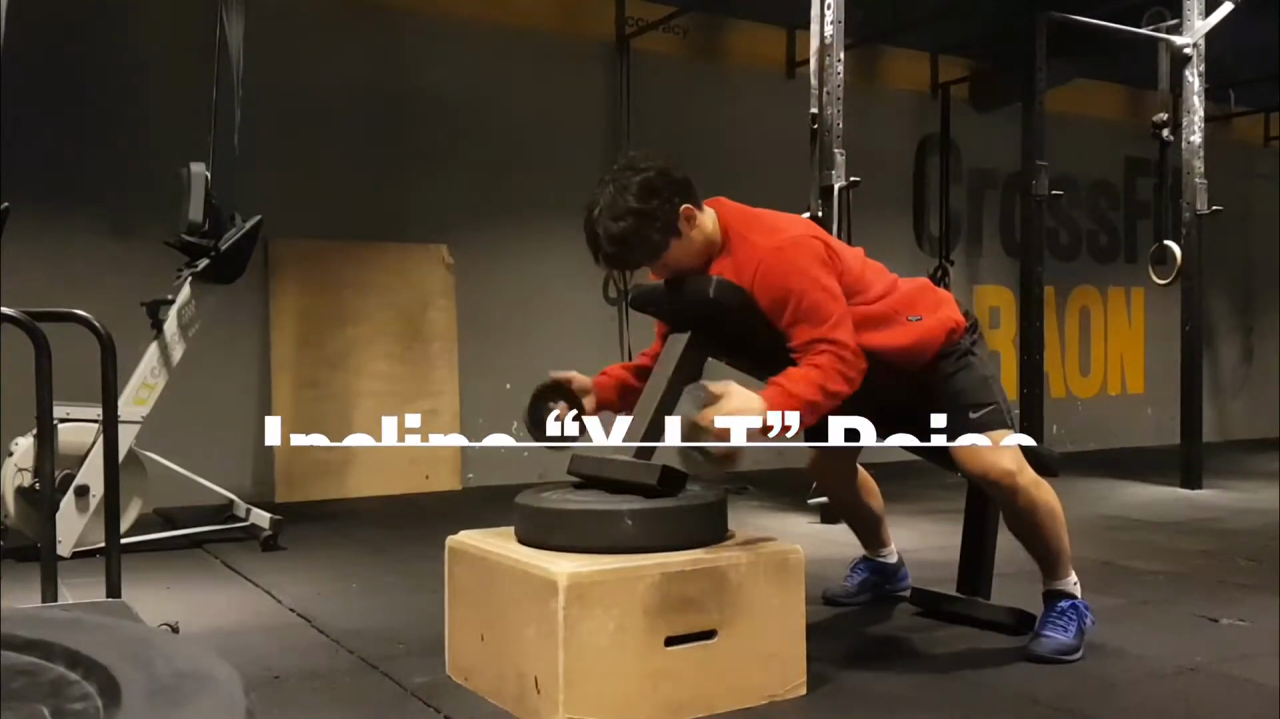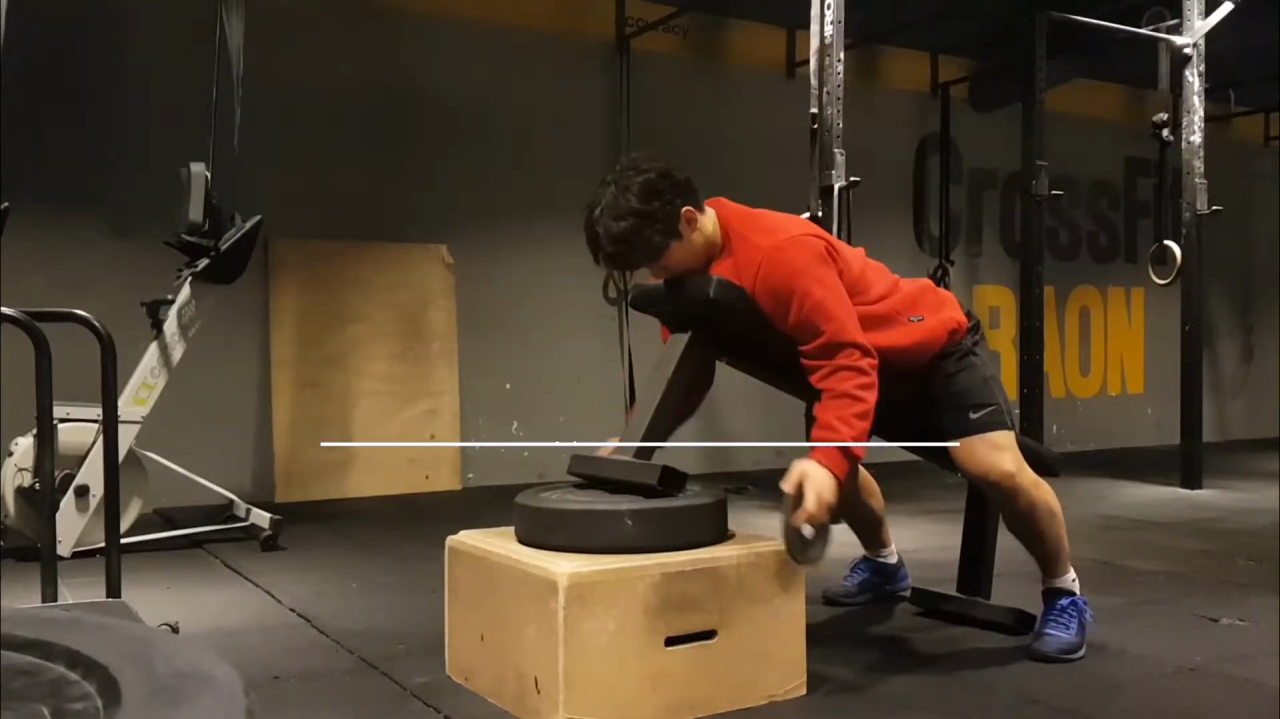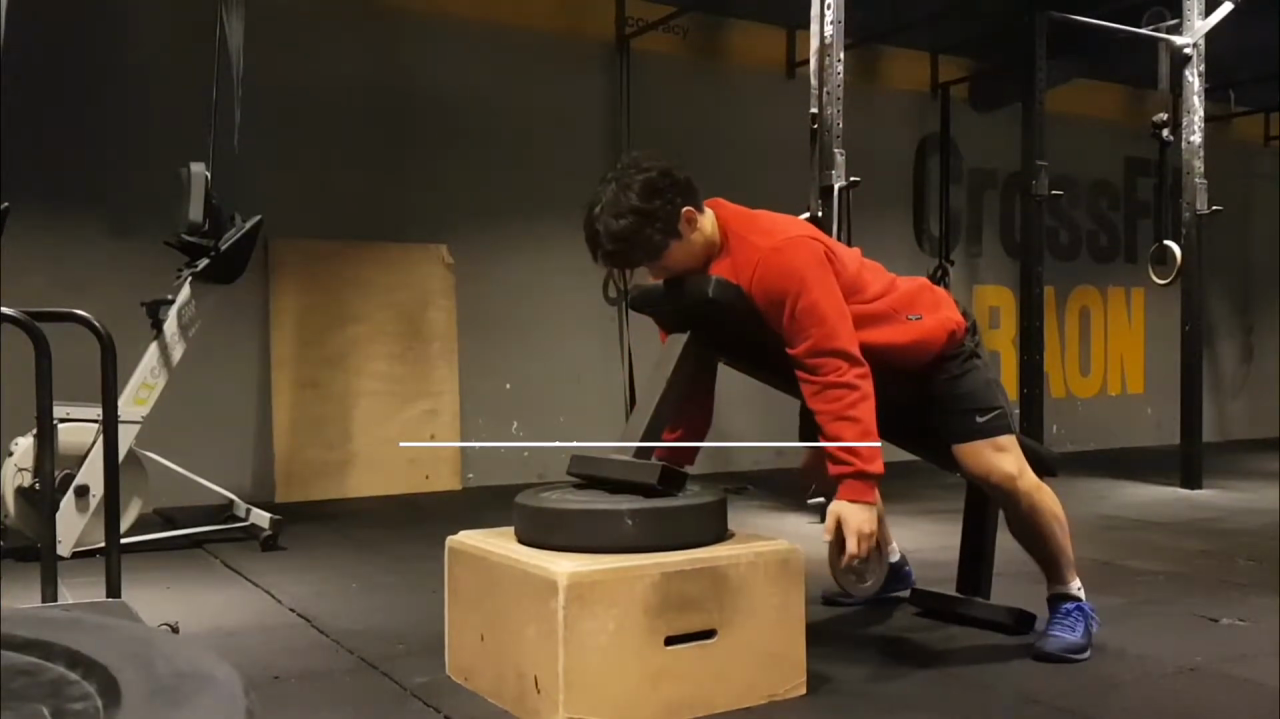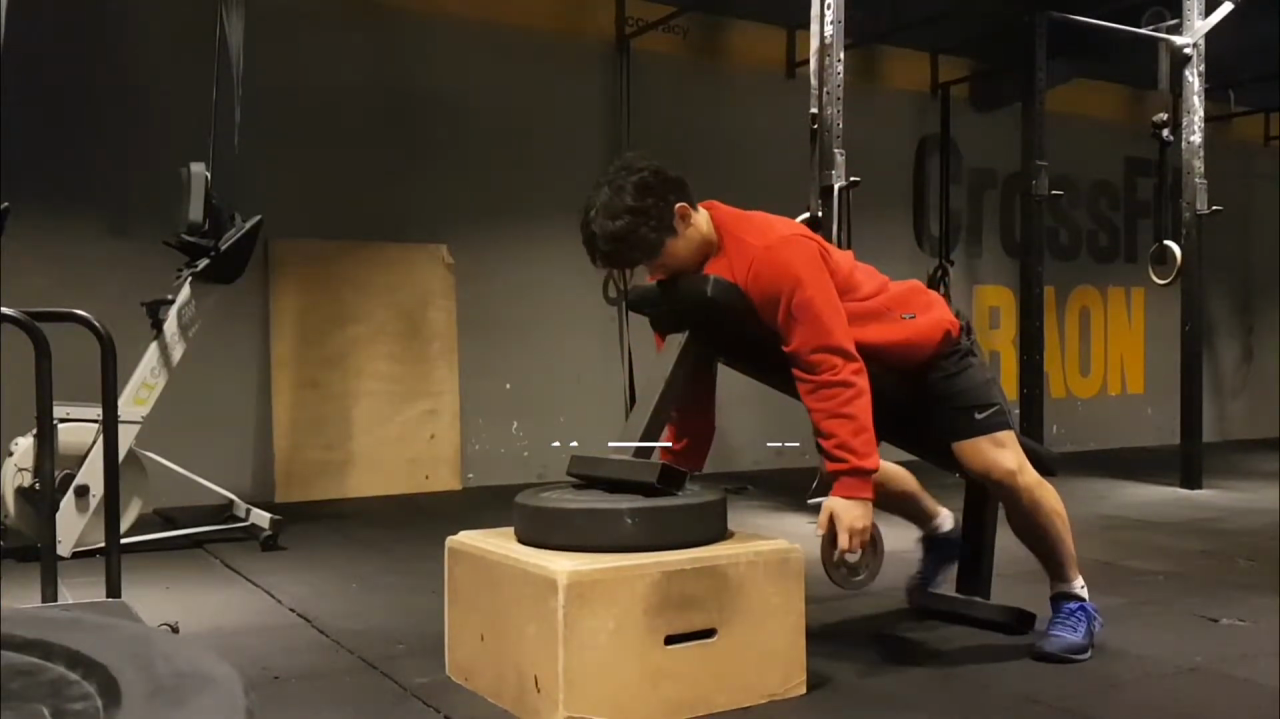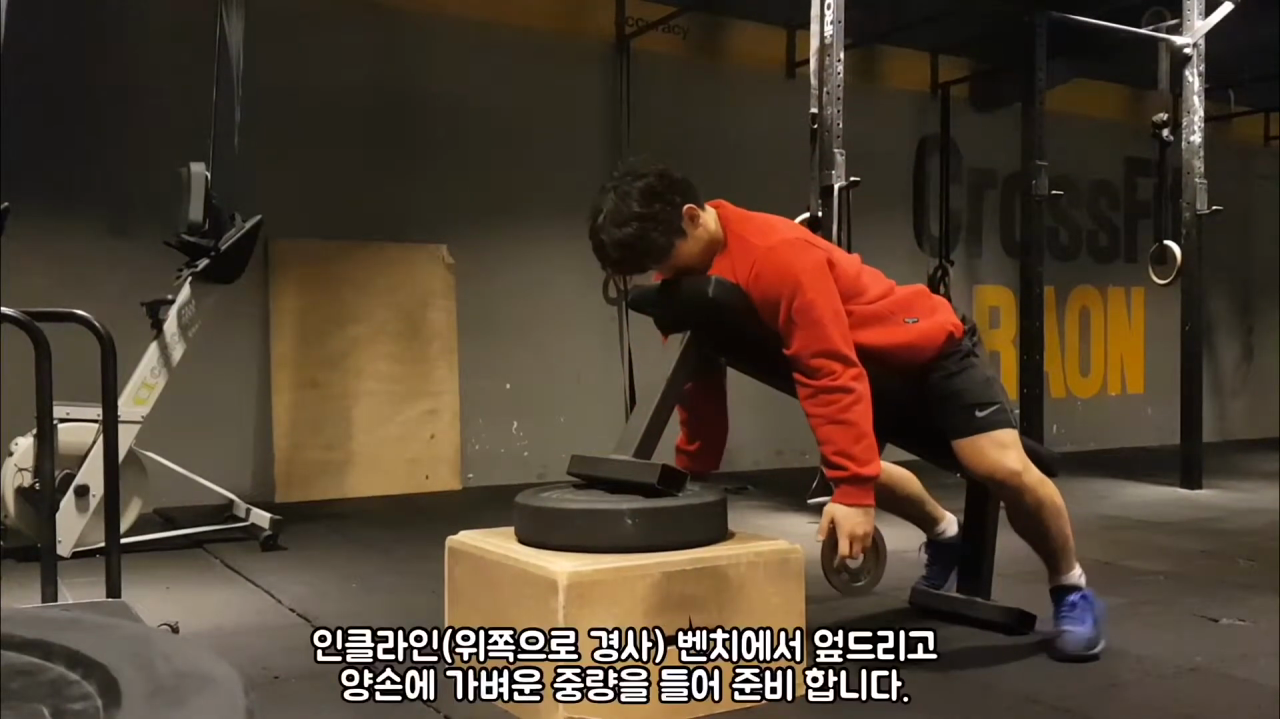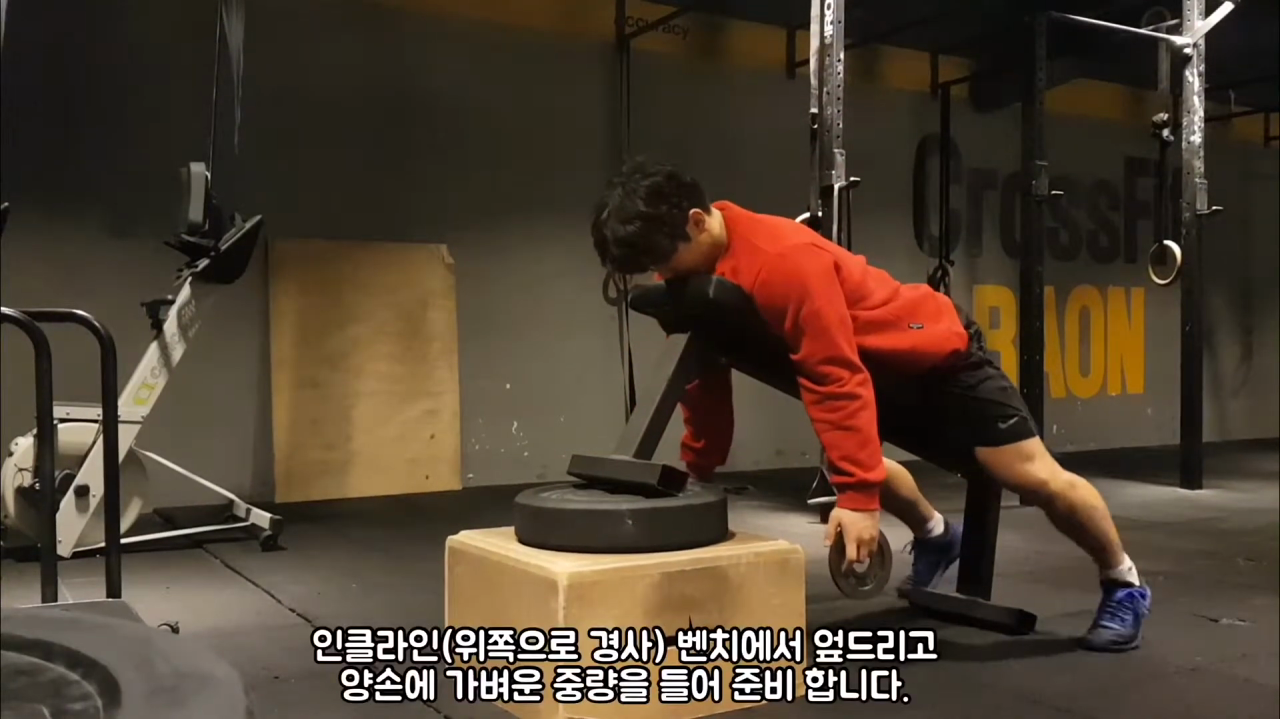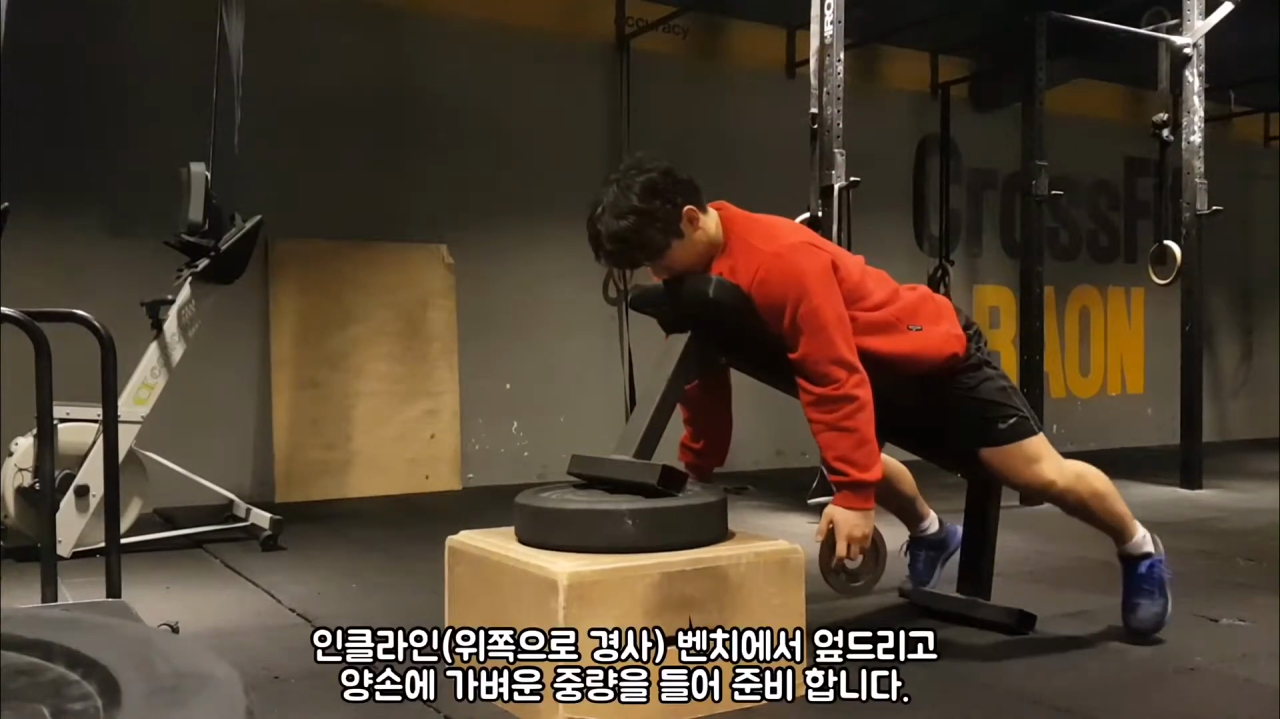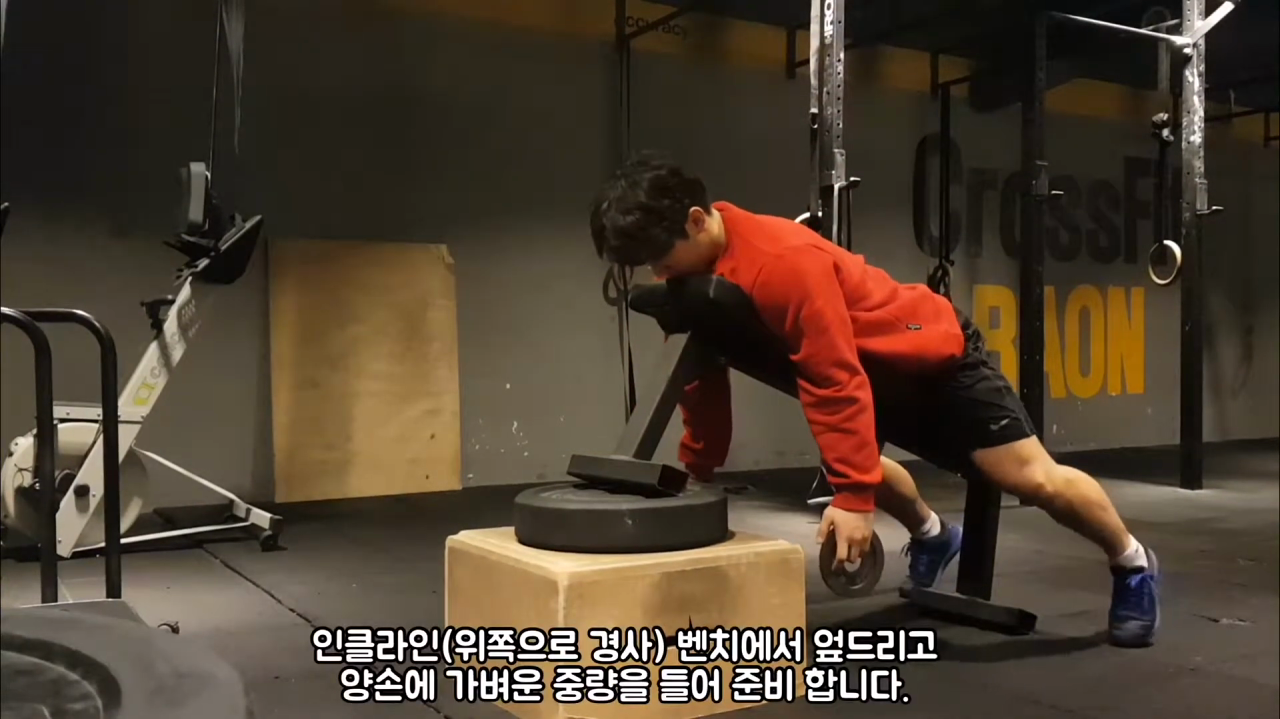
dt=0.3s
person 1, frame 1
left shoulder: (781, 250)
right shoulder: (689, 264)
left elbow: (833, 358)
right elbow: (670, 352)
left wrist: (766, 406)
right wrist: (602, 389)
left hip: (931, 343)
right hip: (861, 355)
left knee: (997, 467)
right knee: (828, 462)
left ankle: (1065, 597)
right ankle: (884, 564)
person 1, frame 2
left shoulder: (782, 252)
right shoulder: (689, 267)
left elbow: (849, 362)
left wrist: (827, 460)
left hip: (933, 344)
right hip: (868, 356)
left knee: (996, 468)
right knee: (825, 463)
left ankle: (1064, 595)
right ankle: (883, 563)
person 1, frame 3
left shoulder: (780, 253)
right shoulder: (686, 269)
left elbow: (836, 371)
right elbow: (692, 378)
left wrist: (857, 486)
right wrist: (666, 470)
left hip: (931, 342)
right hip: (871, 357)
left knee: (999, 471)
right knee: (821, 464)
left ankle: (1070, 600)
right ankle: (889, 563)
person 1, frame 4
left shoulder: (775, 252)
right shoulder: (680, 272)
left elbow: (832, 369)
right elbow: (690, 382)
left wrist: (853, 483)
left hip: (923, 344)
right hip: (862, 357)
left knee: (1000, 467)
right knee: (839, 465)
left ankle: (1073, 599)
right ankle: (941, 530)
person 1, frame 5
left shoulder: (777, 255)
right shoulder: (687, 271)
left elbow: (831, 373)
right elbow: (699, 379)
left wrist: (853, 490)
right wrist: (691, 476)
left hip: (926, 344)
right hip: (868, 363)
left knee: (1001, 467)
right knee: (851, 462)
left ankle: (1071, 590)
right ankle: (945, 534)
person 1, frame 6
left shoulder: (784, 259)
right shoulder: (695, 270)
left elbow: (837, 378)
right elbow: (705, 378)
left wrist: (859, 496)
right wrist: (696, 474)
left hip: (935, 351)
right hip: (876, 369)
left knee: (1033, 476)
right knee: (859, 455)
left ankle: (1123, 583)
right ankle: (933, 535)
person 1, frame 7
left shoulder: (782, 259)
right shoulder: (694, 271)
left elbow: (834, 378)
right elbow: (704, 378)
left wrist: (854, 494)
right wrist: (695, 474)
left hip: (937, 353)
right hip: (878, 371)
left knee: (1041, 474)
right knee: (851, 452)
left ankle: (1139, 552)
right ankle: (931, 534)
person 1, frame 8
left shoulder: (785, 259)
right shoulder: (692, 273)
left elbow: (835, 379)
right elbow: (703, 378)
left wrist: (853, 497)
right wrist: (694, 475)
left hip: (935, 354)
right hip: (875, 372)
left knee: (1031, 477)
right knee: (851, 456)
left ankle: (1132, 565)
right ankle: (932, 535)
